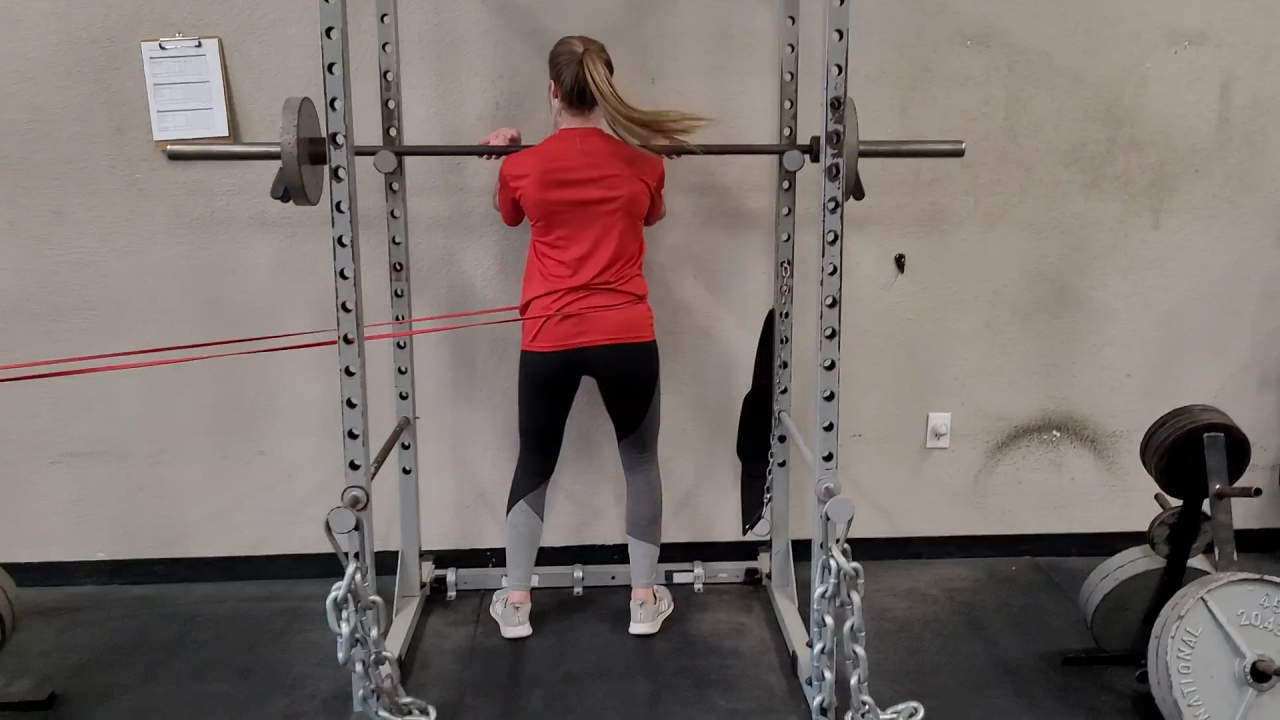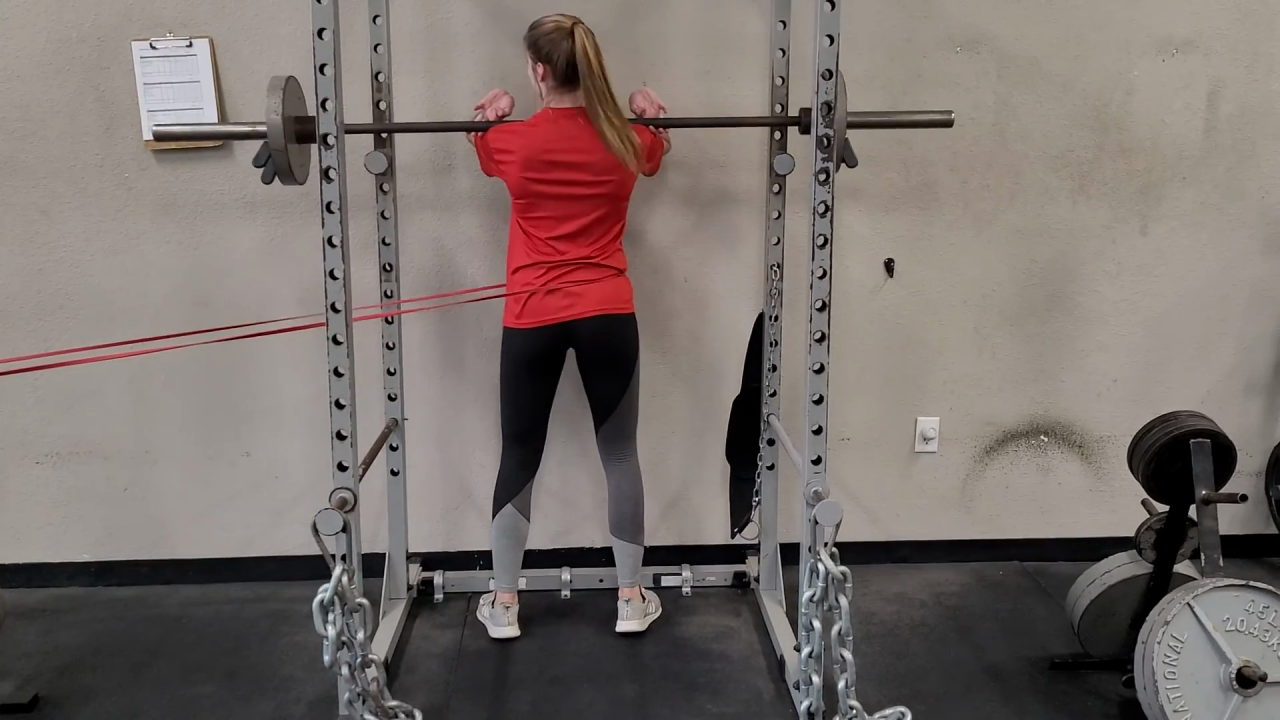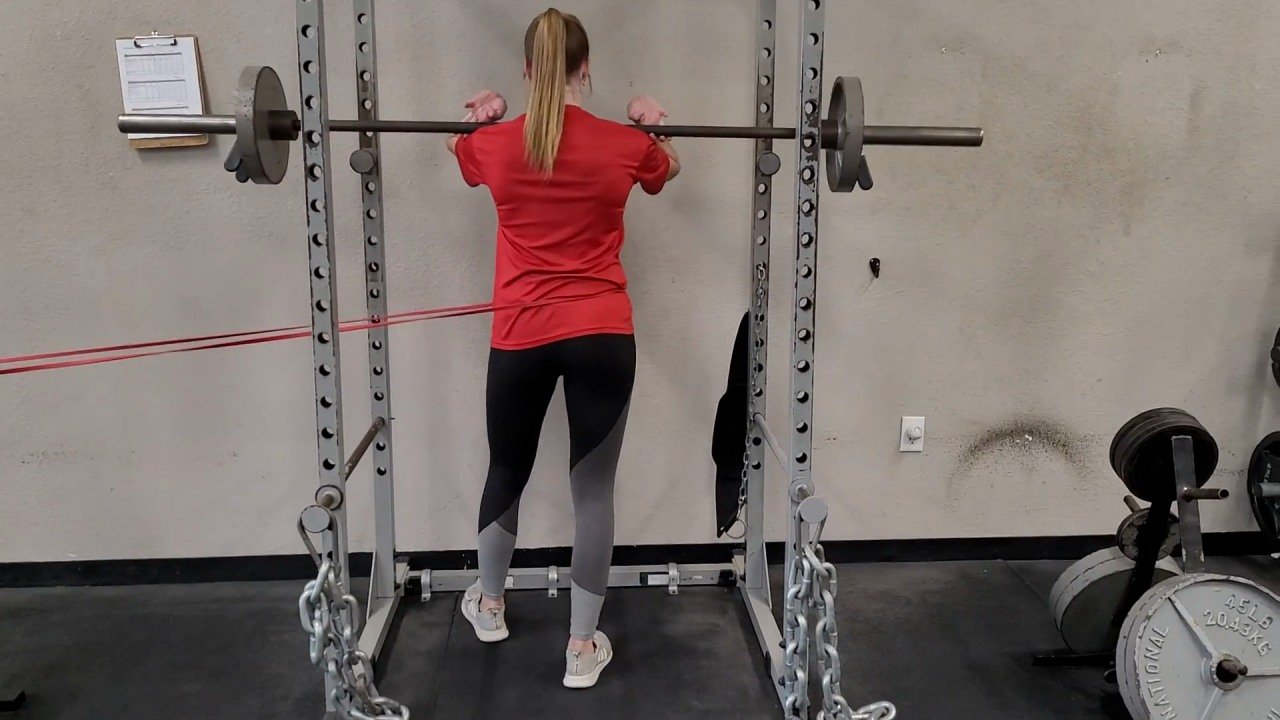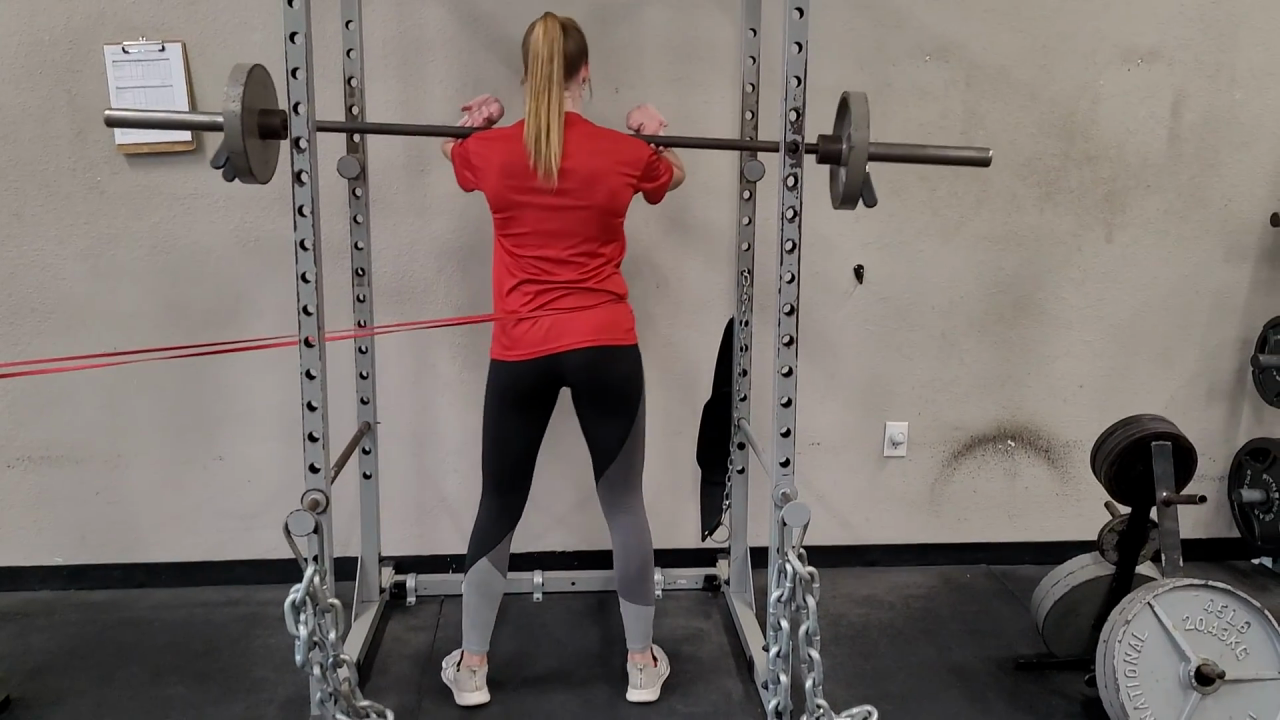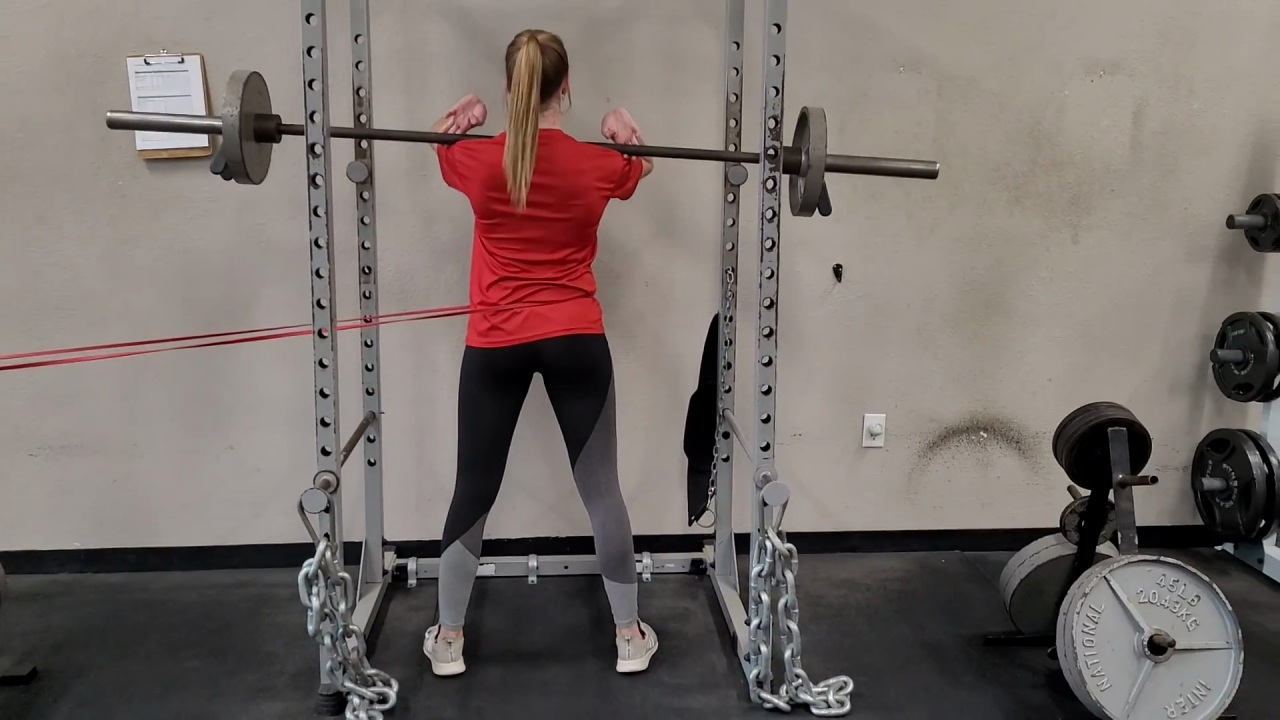
dt=1s
person 1, frame 1
left shoulder: (523, 167)
right shoulder: (642, 165)
left hip: (549, 339)
right hip: (626, 337)
left knee: (534, 466)
right knee: (640, 462)
left ankle: (516, 601)
right ankle: (644, 599)
person 1, frame 2
left shoulder: (512, 141)
right shoulder: (627, 144)
left elbow: (482, 145)
right elbow: (656, 151)
left hip: (533, 319)
right hip: (608, 315)
left knee: (519, 458)
right knee: (619, 452)
left ankle: (503, 603)
right ankle: (631, 598)
person 1, frame 3
left shoulder: (494, 146)
right shoulder: (625, 146)
left elbow: (465, 153)
right elbow: (666, 168)
left hip: (522, 338)
right hip: (603, 336)
left knee: (506, 473)
right knee: (593, 489)
left ankle: (489, 605)
right ankle: (582, 646)
person 1, frame 4
left shoulder: (490, 151)
right shoulder: (625, 154)
left elbow: (457, 156)
right elbow: (672, 177)
left wrist: (473, 127)
left hip: (521, 354)
right hip: (606, 349)
left knee: (499, 507)
right knee: (624, 504)
left ankle: (472, 665)
right ankle: (641, 664)
person 1, frame 5
left shoulder: (476, 161)
right shoulder: (600, 165)
left elbow: (441, 143)
right elbow: (640, 166)
left wrist: (463, 121)
left hip: (495, 346)
right hip: (577, 342)
left knee: (473, 492)
right knee: (601, 489)
left ankle: (447, 639)
right ankle: (630, 635)
